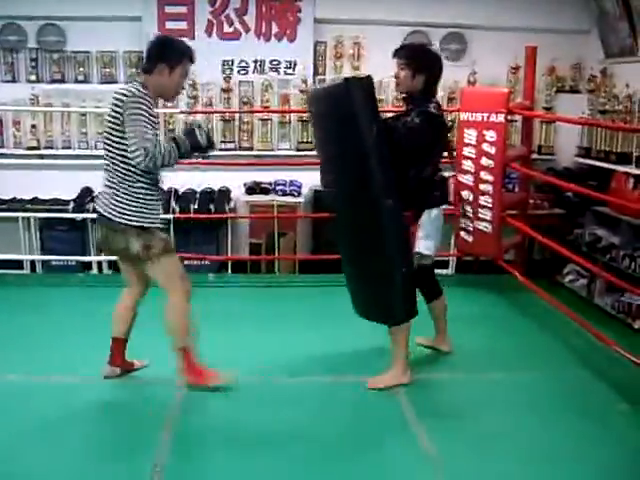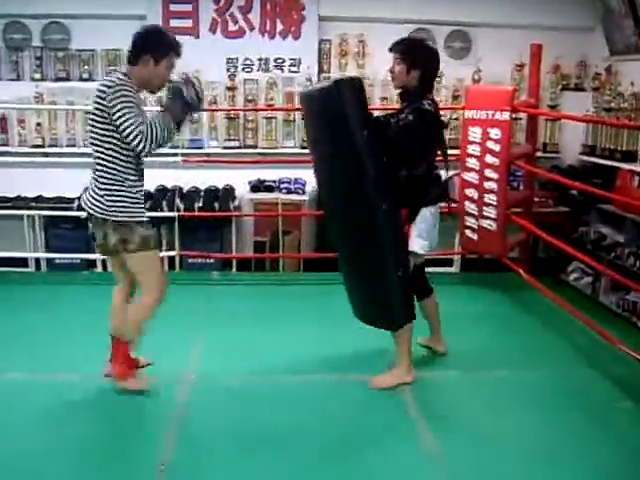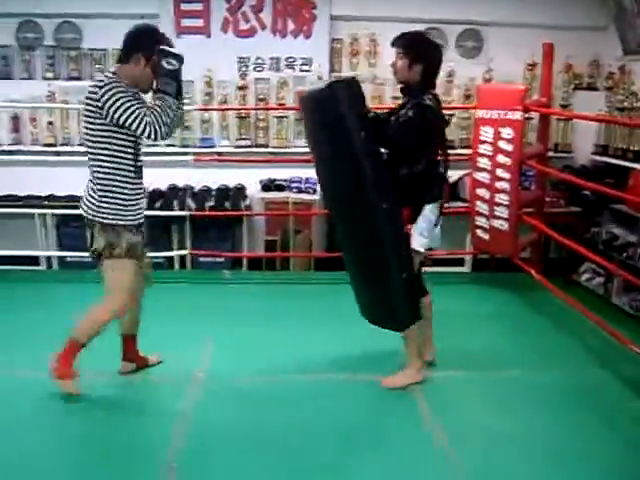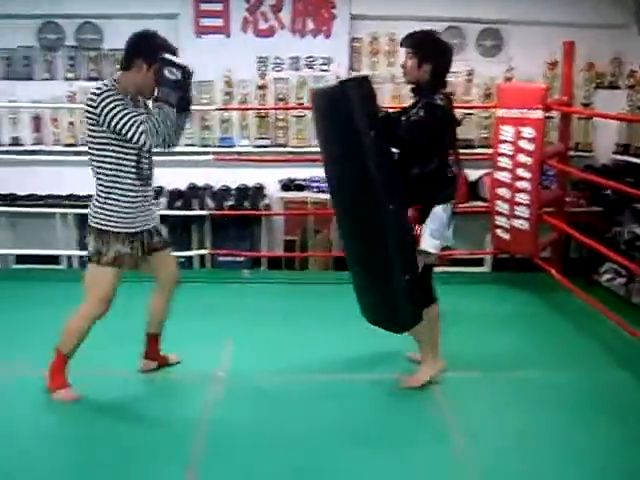
dt=0.1s
person 1, frame 1
left shoulder: (136, 98)
right shoulder: (135, 99)
right elbow: (141, 157)
left wrist: (183, 144)
right wrist: (186, 146)
left hip: (119, 212)
right hip: (133, 217)
left knee: (137, 286)
right knee: (180, 290)
left ankle: (116, 360)
right ankle: (192, 368)
person 1, frame 2
left shoulder: (120, 89)
right shoulder: (118, 89)
left elbow: (139, 140)
right elbow: (145, 141)
left wrist: (176, 111)
right wrist: (176, 107)
left hip: (108, 207)
right hip: (117, 210)
left knee: (128, 281)
right knee: (153, 288)
left ankle: (120, 357)
right ankle: (122, 365)
person 1, frame 3
left shoulder: (128, 94)
right shoulder: (107, 89)
left elbow: (166, 126)
right elbow: (154, 129)
left wrist: (173, 89)
right wrist: (167, 84)
left hip: (127, 210)
right hip: (112, 213)
left knee: (136, 283)
right knee: (119, 299)
left ankle: (130, 355)
right ankle: (63, 362)
person 1, frame 4
left shoulder: (134, 101)
right shoulder: (106, 96)
left elbow: (166, 139)
right elbow: (151, 135)
left wrist: (181, 103)
right wrist: (169, 93)
left hip: (140, 217)
right hip: (114, 221)
left knee: (169, 279)
right knee: (96, 305)
left ankle: (151, 354)
right ankle: (57, 371)
person 2, frame 1
left shoulder: (426, 116)
right shoulder: (416, 113)
left elbow: (398, 140)
right elbow: (396, 143)
left hip: (417, 209)
right hip: (418, 205)
right knee: (423, 275)
left ankle: (400, 368)
right ankle: (442, 338)
person 2, frame 2
left shoulder: (420, 113)
right shoulder: (414, 108)
left elbow: (391, 139)
right elbow: (391, 138)
left hip: (413, 207)
right hip: (414, 203)
right knee: (416, 278)
left ankle: (403, 367)
right ankle: (436, 339)
person 2, frame 3
left shoulder: (421, 108)
right shoulder: (417, 104)
left elbow: (392, 136)
right elbow: (392, 135)
right wrist: (369, 120)
left hip: (415, 205)
right hip: (417, 201)
right knee: (411, 278)
left ankle: (414, 366)
right ankle: (425, 346)
person 2, frame 4
left shoulder: (431, 109)
right shoulder: (430, 104)
left elbow: (400, 136)
right elbow: (402, 135)
right wrist: (378, 118)
left hip: (426, 205)
right hip: (431, 201)
right knee: (421, 278)
left ankle: (431, 358)
right ankle: (431, 353)
